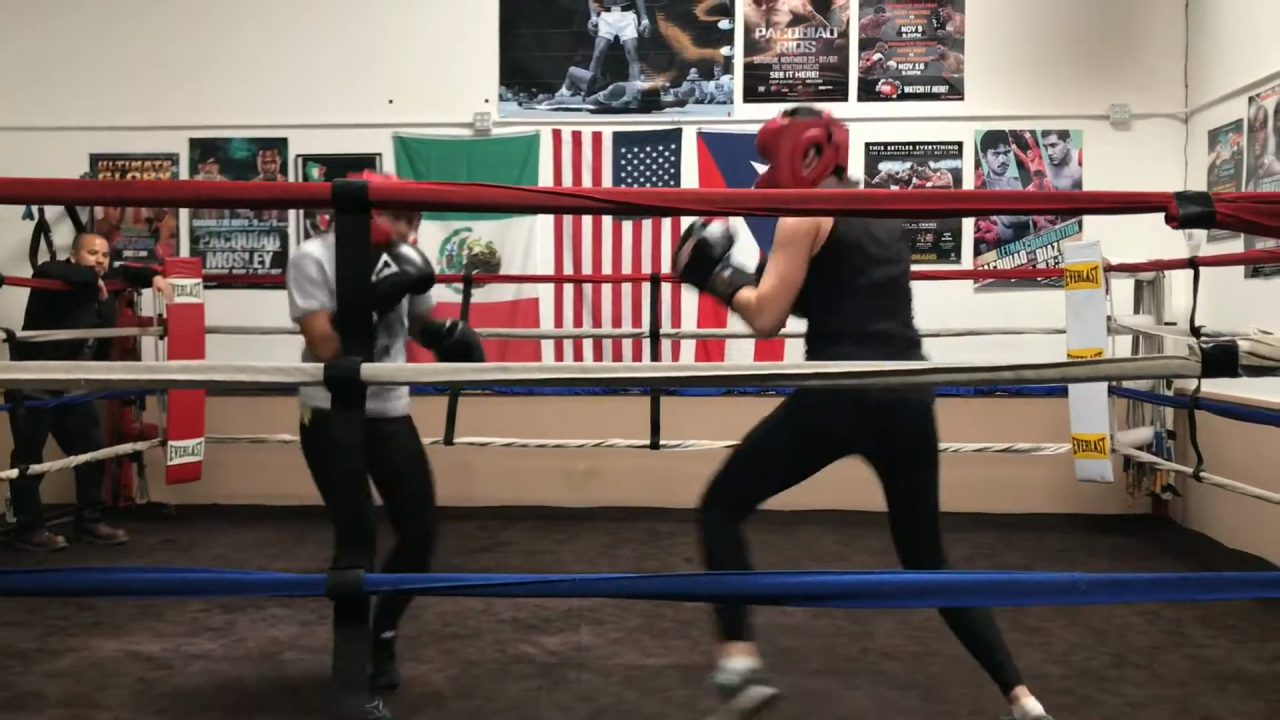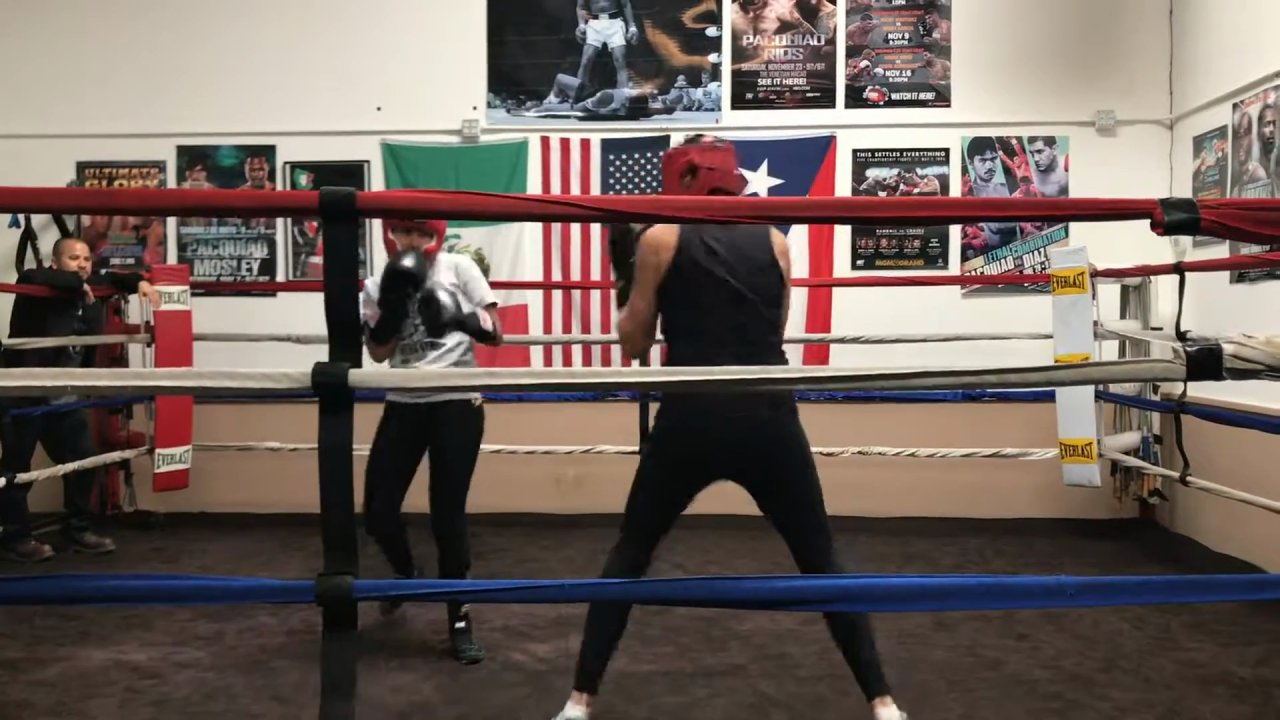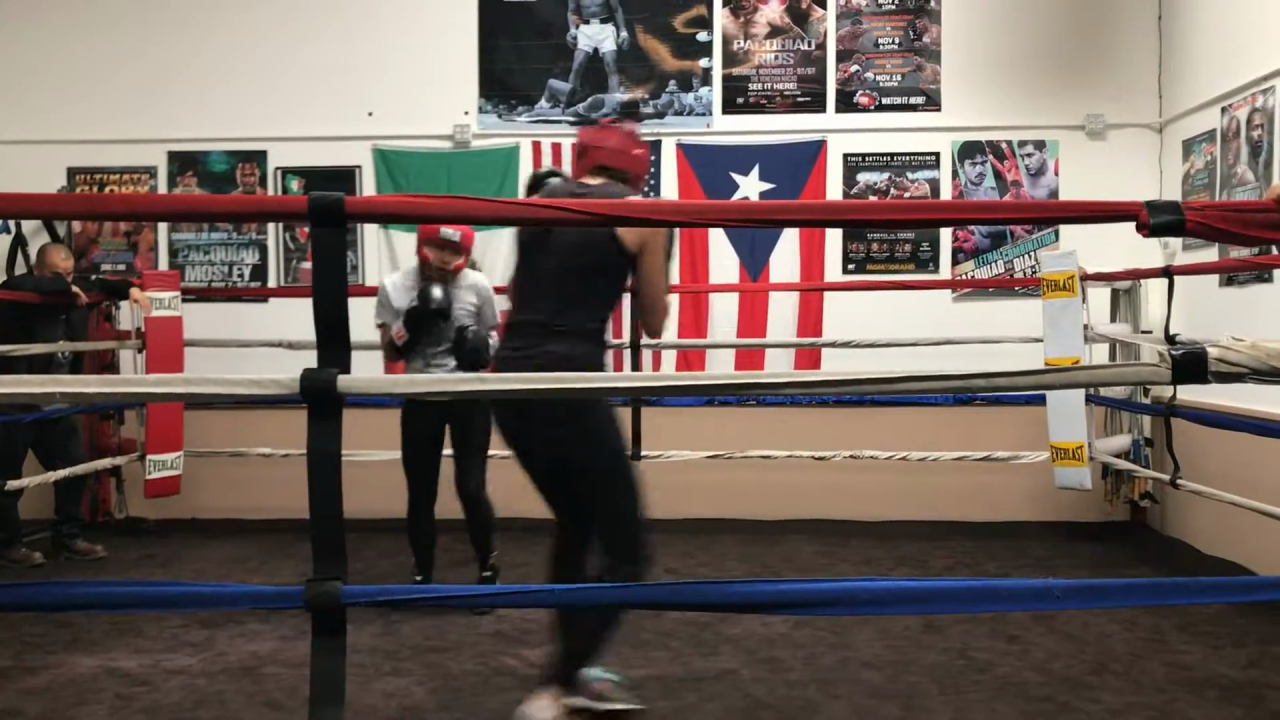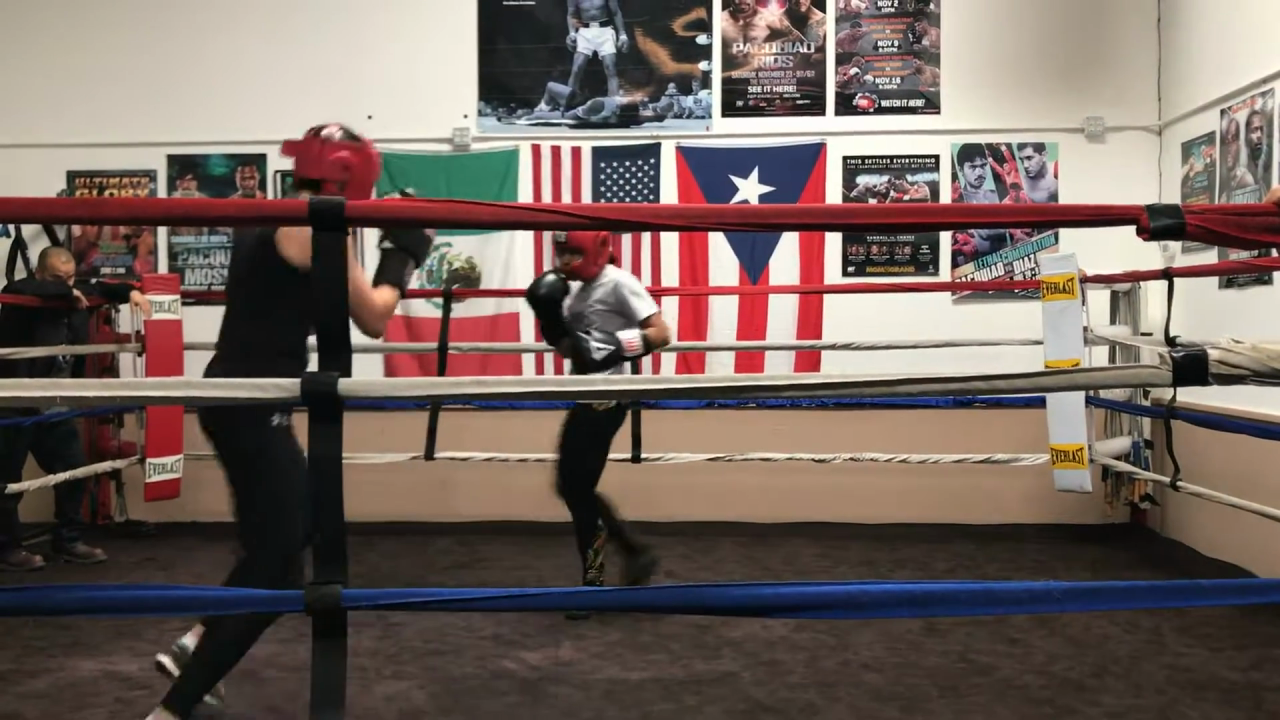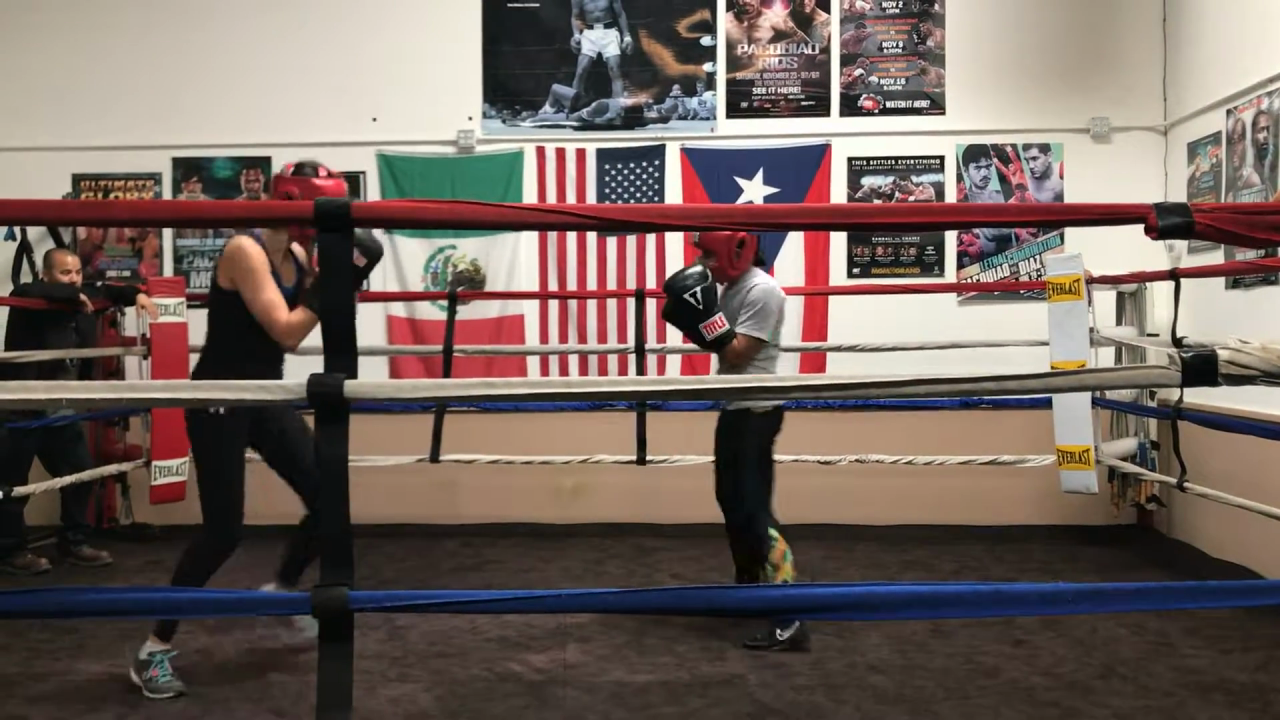
dt=0.7s
person 1, frame 1
left shoulder: (806, 215)
right shoulder: (884, 221)
left elbow: (765, 316)
left wrist: (718, 275)
left hip: (839, 397)
right hip: (909, 399)
left knee: (720, 507)
right knee: (925, 565)
left ankle: (741, 662)
person 1, frame 2
left shoulder: (659, 239)
right shoulder: (773, 242)
left elbow: (634, 345)
left wrist: (626, 275)
left hip: (690, 419)
right hip: (768, 419)
left knee: (631, 553)
right knee: (821, 566)
person 1, frame 3
left shoulder: (545, 203)
right elbow: (654, 316)
left hip: (512, 383)
left knee: (577, 527)
right knee: (625, 557)
left ankle: (580, 672)
person 1, frame 4
left shoulder: (261, 222)
right shoulder: (318, 224)
right elbow: (373, 320)
right wrist: (402, 258)
left hip: (230, 395)
right hip: (256, 403)
left knee: (289, 529)
right knee: (278, 574)
left ankle: (195, 646)
person 1, frame 5
left shoulder: (299, 255)
right shoulder: (244, 250)
right elbow: (286, 331)
left wrist: (348, 269)
left hip: (268, 398)
right hip: (221, 400)
right knee: (221, 532)
left ankle: (282, 589)
right ankle: (155, 649)
person 2, frame 1
left shoulder: (404, 266)
right shoulder: (313, 260)
left elbow: (423, 324)
right elbow: (326, 347)
left wrist: (449, 335)
right wrist: (381, 296)
left hip: (391, 415)
right hip: (332, 416)
left knee: (419, 532)
right knee: (358, 535)
left ankle: (384, 636)
person 2, frame 2
left shoulder: (459, 268)
right shoulder: (377, 287)
left elbow: (494, 334)
right elbow: (378, 353)
left wrist: (464, 317)
right wrist: (392, 301)
left hip: (456, 404)
right hip: (403, 406)
left knee: (447, 515)
right knee: (378, 509)
left ankle: (459, 620)
right ankle: (406, 576)
person 2, frame 3
left shoulder: (477, 286)
right shoulder: (394, 287)
left elbow: (493, 335)
right elbow: (391, 351)
left wrist: (484, 348)
right wrist: (413, 324)
left hip: (469, 399)
right hip: (420, 401)
left knee: (470, 488)
right knee: (421, 492)
left ankle: (489, 573)
right ankle: (422, 577)
person 2, frame 4
left shoulder: (619, 284)
right shoulder: (577, 289)
left elbow: (661, 333)
right elbow: (566, 348)
left wrist: (615, 346)
right wrist: (549, 314)
left hip: (601, 404)
right hip: (584, 402)
left knee: (578, 492)
right knee: (571, 487)
left ankle: (593, 583)
right ankle: (636, 554)
person 2, frame 5
left shoulder: (761, 290)
right shoulder: (732, 286)
left elbow: (738, 353)
right elbow: (721, 345)
left wrist: (705, 314)
right wrist: (694, 317)
left hip: (755, 411)
right hip: (738, 409)
left knee: (752, 508)
right knee: (732, 499)
left ankle: (791, 620)
right ankle: (747, 587)
person 3, frame 1
left shoulder: (106, 285)
right shoulder: (54, 279)
left elbow: (127, 273)
right elbow: (47, 271)
left wrist: (153, 277)
right wrist: (91, 278)
right hip: (33, 388)
left knee: (93, 454)
right knee: (28, 461)
left ankle: (90, 521)
right ankle: (29, 529)
person 3, frame 2
left shoulder: (91, 287)
right shoulder: (37, 286)
left elbow: (112, 280)
right elbow: (31, 278)
left wrist: (139, 281)
right wrist: (76, 282)
left knee: (83, 462)
left ankle: (78, 530)
person 3, frame 3
left shoulder: (75, 291)
left elbow: (99, 286)
left wrist: (129, 288)
right wrist: (63, 287)
left hip: (56, 403)
left knee: (74, 467)
left ankle: (68, 537)
person 3, frame 4
left shoulder: (76, 295)
left elbow: (101, 289)
left wrist: (130, 291)
right wrist: (65, 291)
left hip: (56, 407)
left knee: (74, 470)
left ankle: (67, 541)
person 3, frame 5
left shoulder: (84, 299)
right shoulder: (27, 297)
left elbow: (108, 292)
right elbow: (28, 292)
left wrist: (136, 294)
right wrist: (73, 296)
left hip: (63, 410)
left knee: (80, 474)
left ankle: (73, 543)
